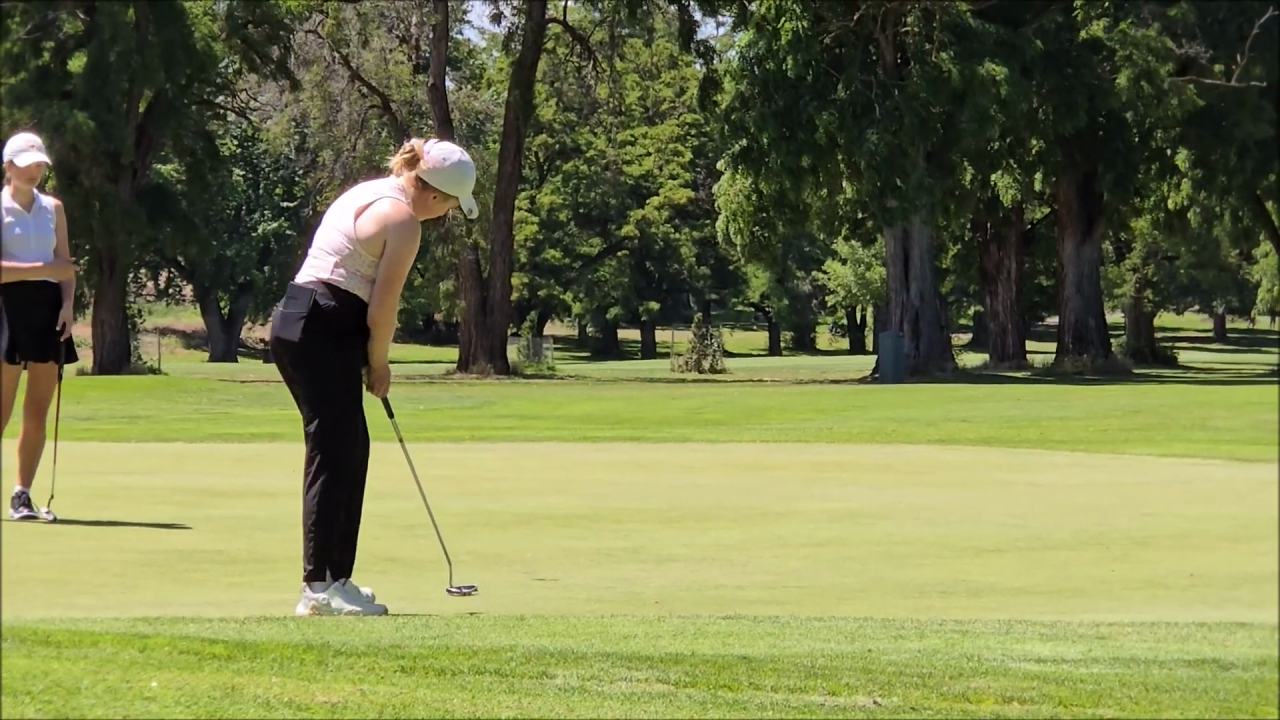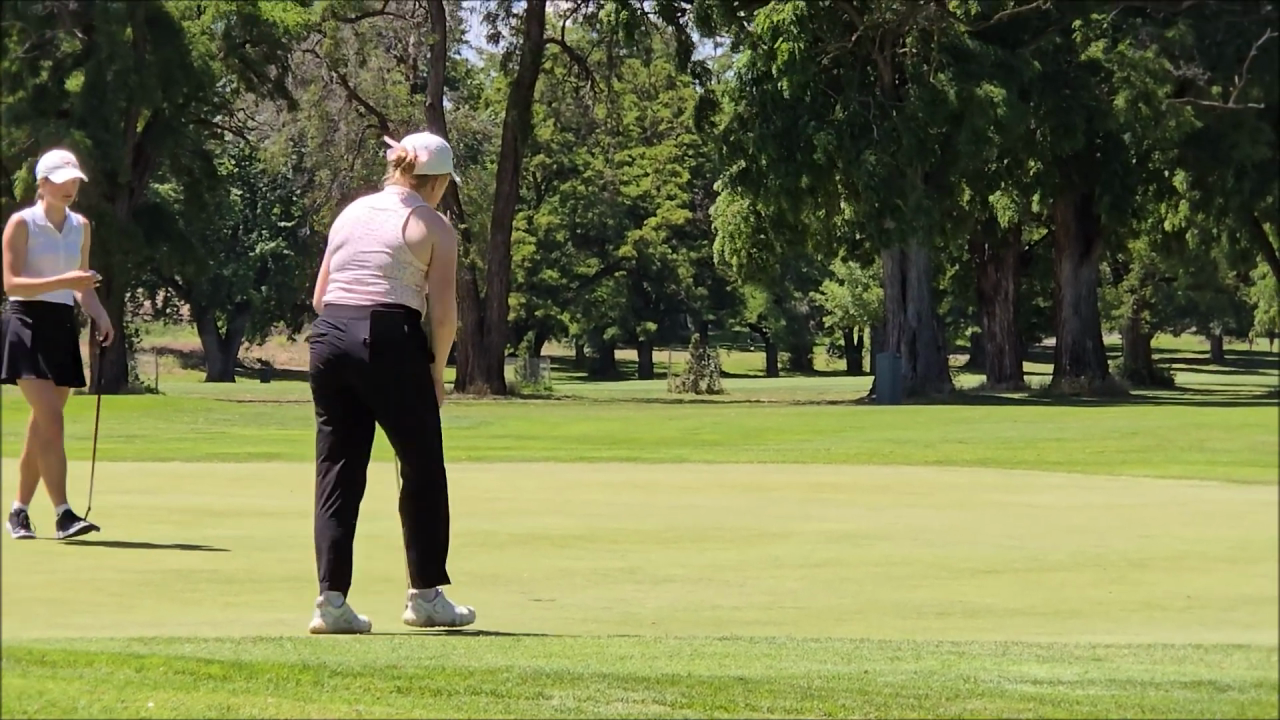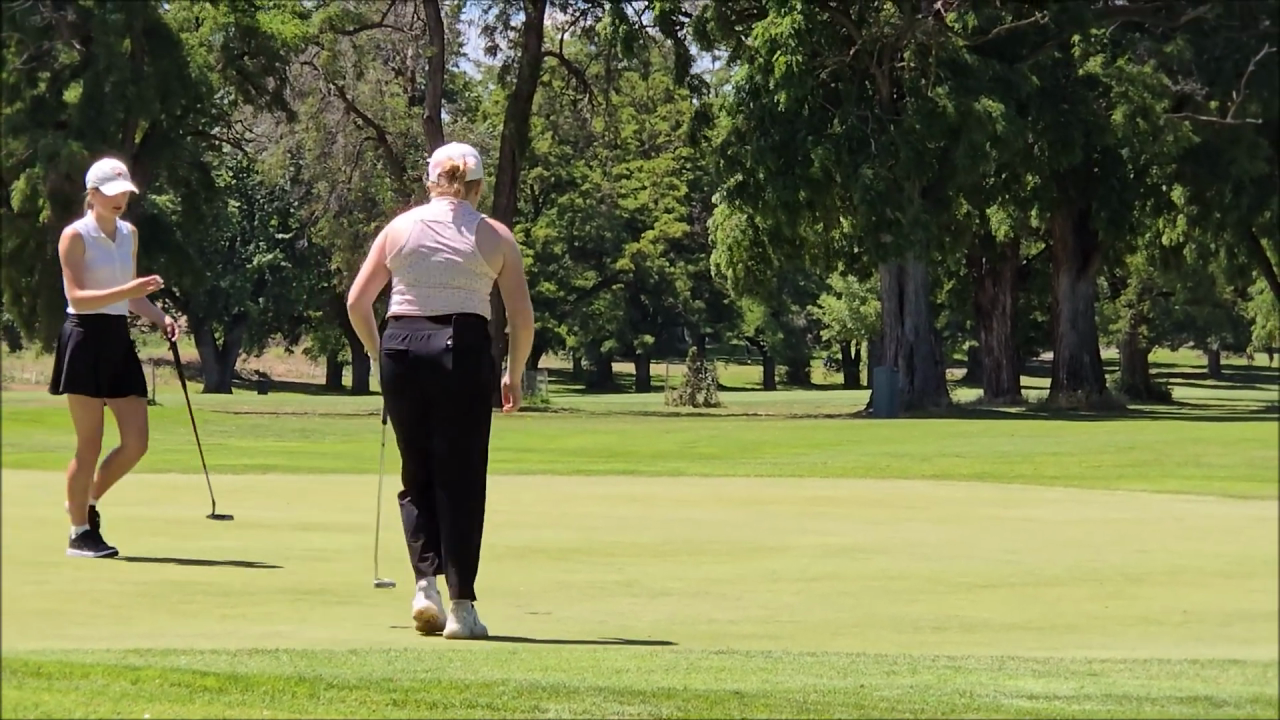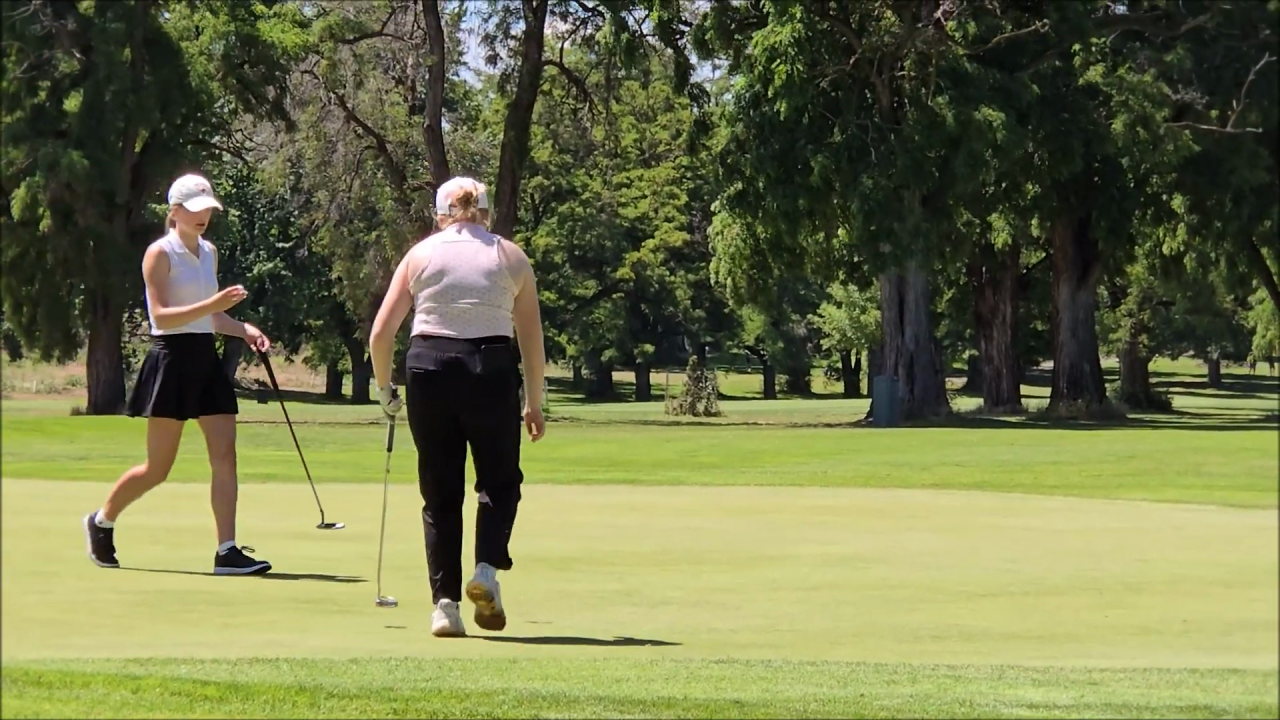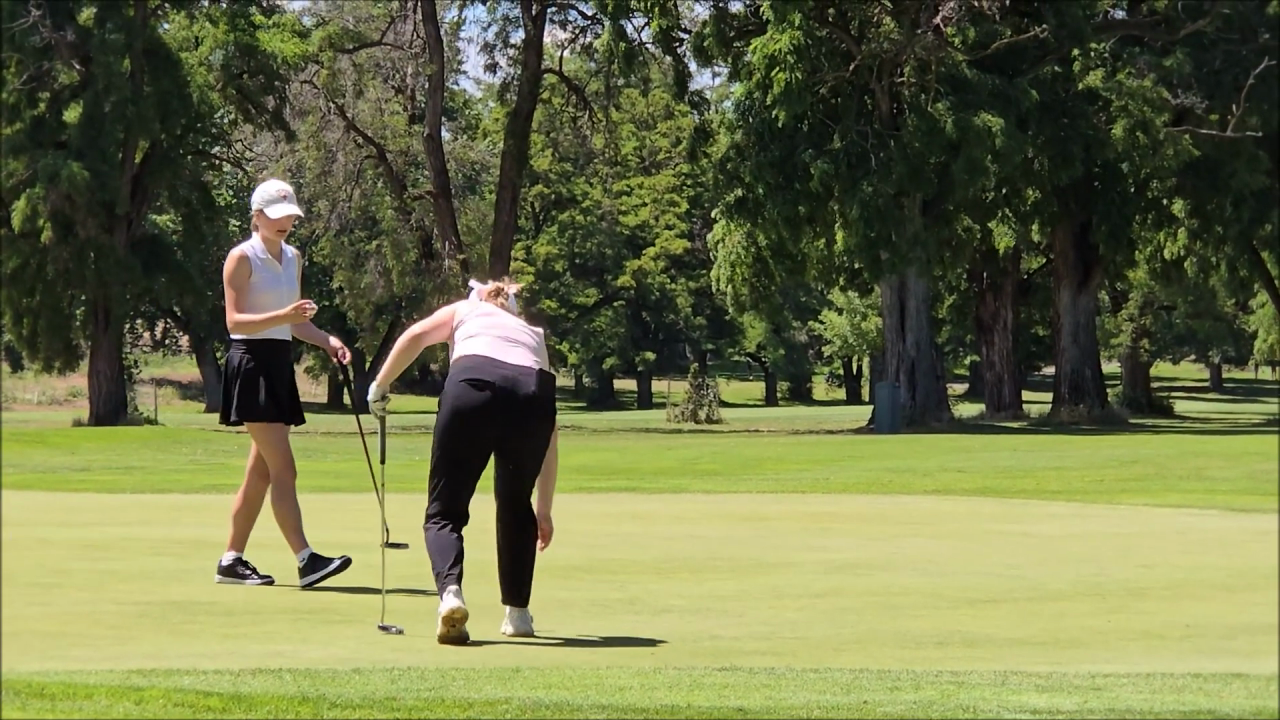
dt=0.4s
person 1, frame 1
left shoulder: (370, 191)
right shoulder: (403, 219)
right elbow: (381, 310)
left wrist: (366, 358)
right wrist: (378, 363)
left hip: (296, 322)
right hip: (322, 331)
left knee: (347, 455)
right knee: (336, 460)
left ankle: (334, 579)
right ankle: (321, 586)
person 1, frame 2
left shoulder: (351, 212)
right shoulder: (434, 225)
left elbow: (320, 295)
right elbow: (444, 311)
right wrist: (436, 371)
left hip: (329, 338)
right hip: (389, 344)
left knee: (338, 475)
right knee: (423, 473)
left ankle: (332, 600)
right ankle: (426, 596)
person 1, frame 3
left shoulder: (400, 226)
right shoulder: (495, 234)
left elbow: (357, 302)
right elbow: (522, 317)
left wrist: (381, 352)
right wrist: (514, 374)
left hip: (403, 349)
right hip: (464, 353)
left knee: (419, 479)
right knee: (462, 484)
left ankle: (426, 588)
right ankle: (461, 608)
person 1, frame 4
left shoulder: (421, 253)
right shoulder: (512, 255)
left elbow: (381, 333)
right elbow: (531, 339)
left wrist: (385, 389)
right wrist: (534, 404)
left hip: (428, 368)
right hip: (492, 370)
left knee: (441, 496)
right knee: (499, 484)
left ankle: (446, 605)
right ankle: (485, 571)
person 1, frame 5
left shoulder: (464, 309)
right shoulder: (533, 335)
left elbow: (414, 335)
right elbow: (550, 432)
left wrist: (379, 385)
right wrist: (545, 510)
left hip: (471, 388)
right hip: (531, 394)
left knee: (443, 512)
right knee: (516, 509)
left ankle: (451, 594)
right ankle: (517, 613)
person 2, frame 1
left shoulder: (53, 208)
left elbow: (65, 268)
left wrist: (68, 305)
right wrist: (46, 268)
left hip: (47, 308)
left knee: (38, 412)
person 2, frame 2
left shoulder: (81, 226)
left wrist: (101, 315)
right wrist: (63, 279)
left hip: (63, 328)
left knee: (41, 430)
right knee: (51, 421)
right ankle: (62, 514)
person 2, frame 3
left shoulder: (129, 233)
right shoulder: (75, 235)
right elbow: (77, 297)
left wrist: (159, 315)
right wrist: (127, 289)
left hip: (118, 339)
right hip: (85, 339)
left knee: (137, 442)
right knee: (89, 445)
left ankle: (87, 502)
right ankle: (80, 533)
person 2, frame 4
left shoulder: (209, 251)
right shoulder: (159, 253)
right elbow: (162, 317)
left wrist: (245, 328)
right wrist: (213, 303)
left hip: (206, 360)
right hip: (172, 359)
left knee: (225, 458)
right knee: (158, 468)
left ankle: (227, 551)
right ankle: (102, 521)
person 2, frame 5
left shoulder: (293, 258)
right shoulder: (242, 257)
right elbow: (235, 322)
left wrist: (327, 340)
right wrist: (283, 314)
left hip: (280, 364)
right hip: (252, 364)
left knee: (261, 473)
right knee: (284, 470)
left ankle: (231, 560)
right ankle: (305, 560)
